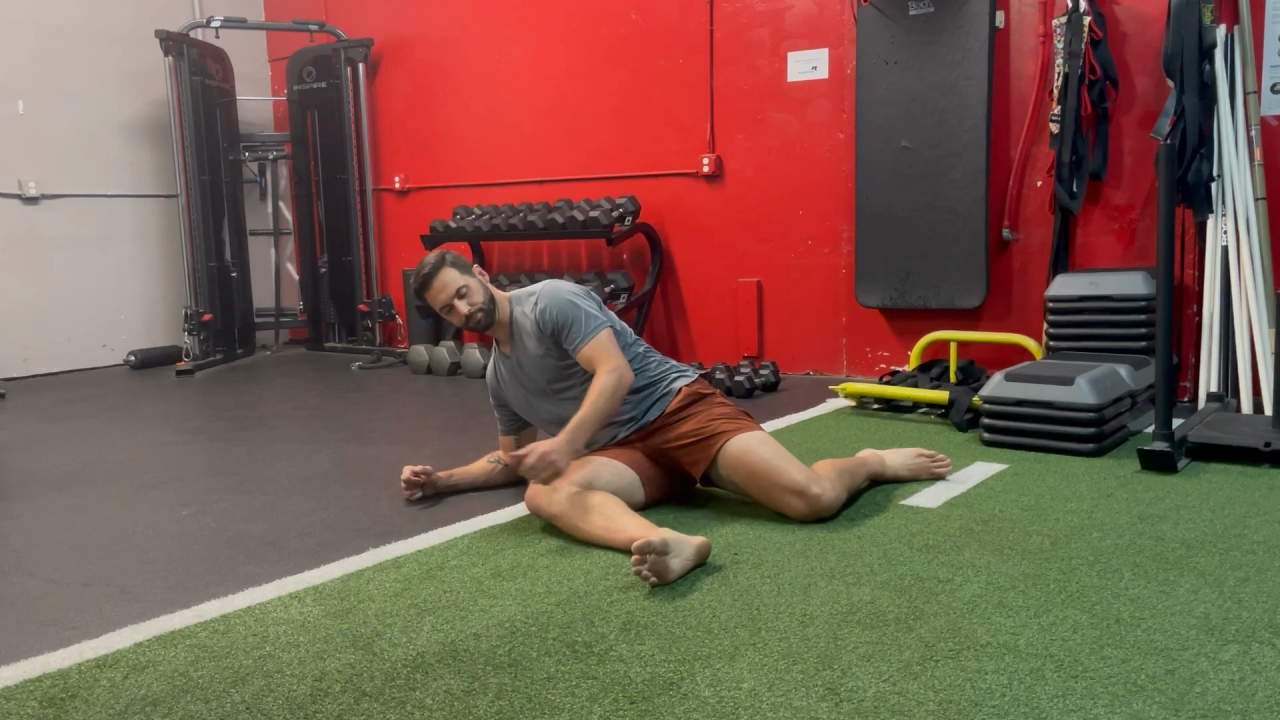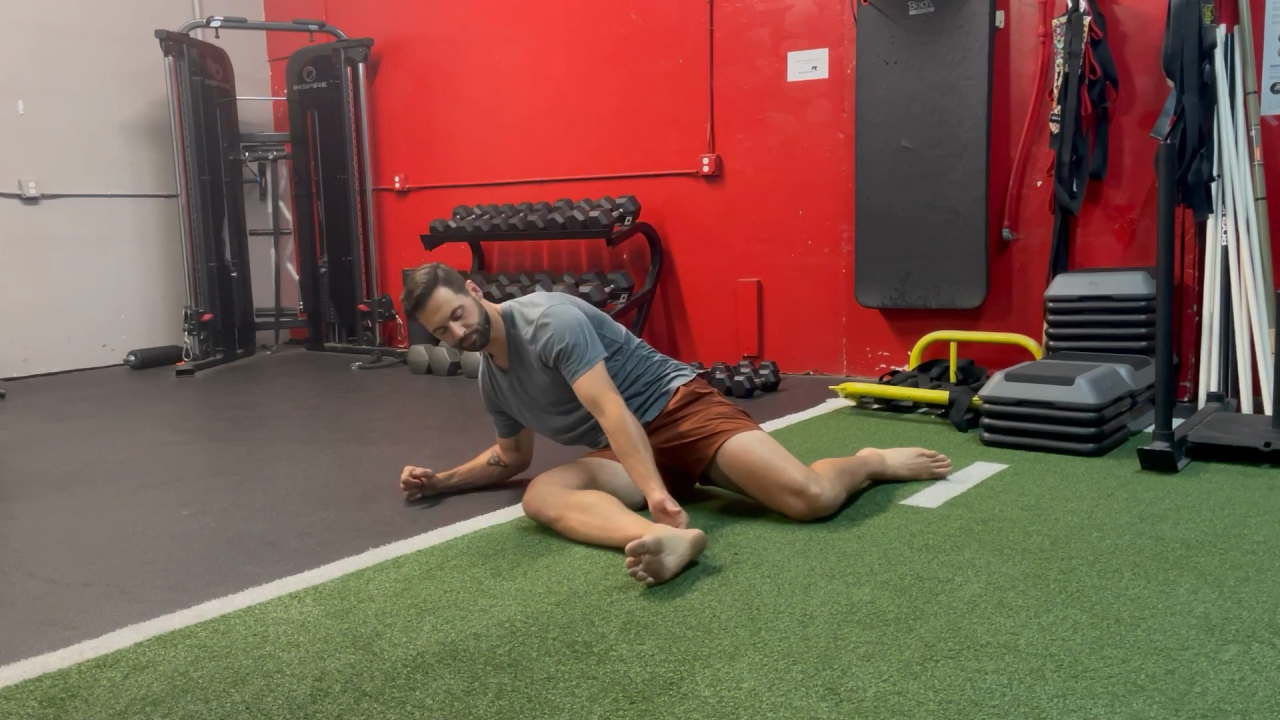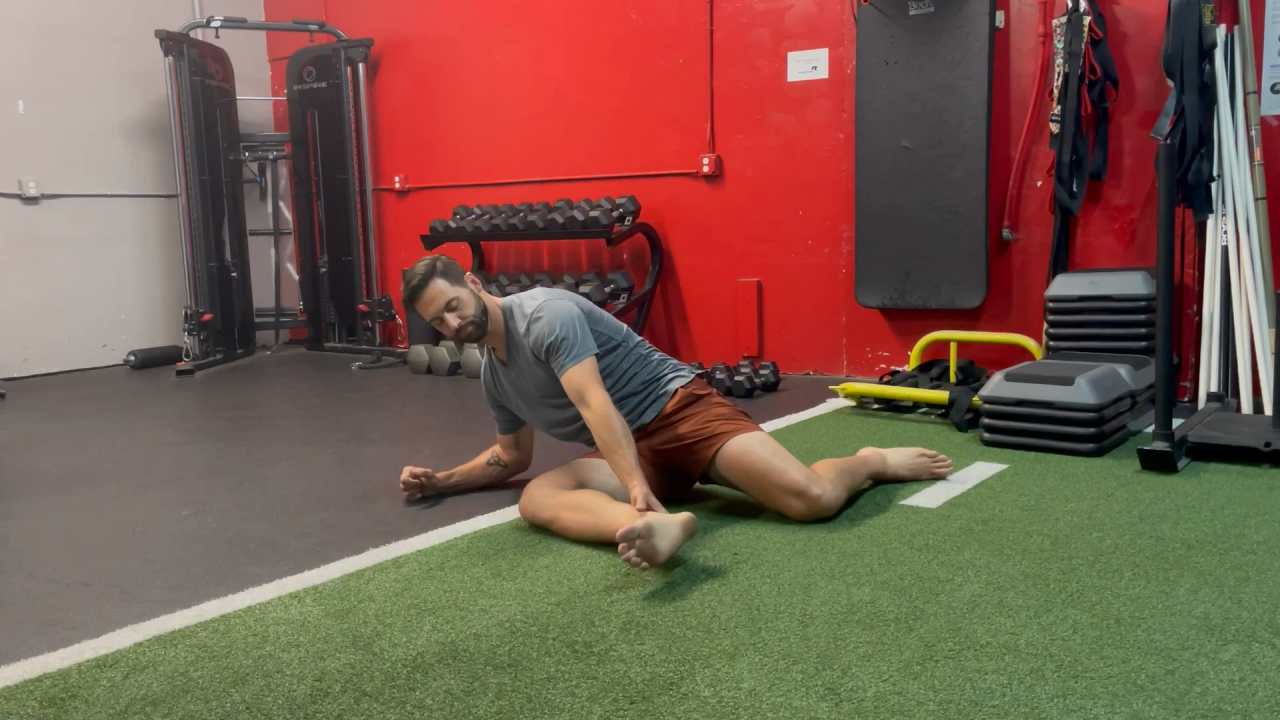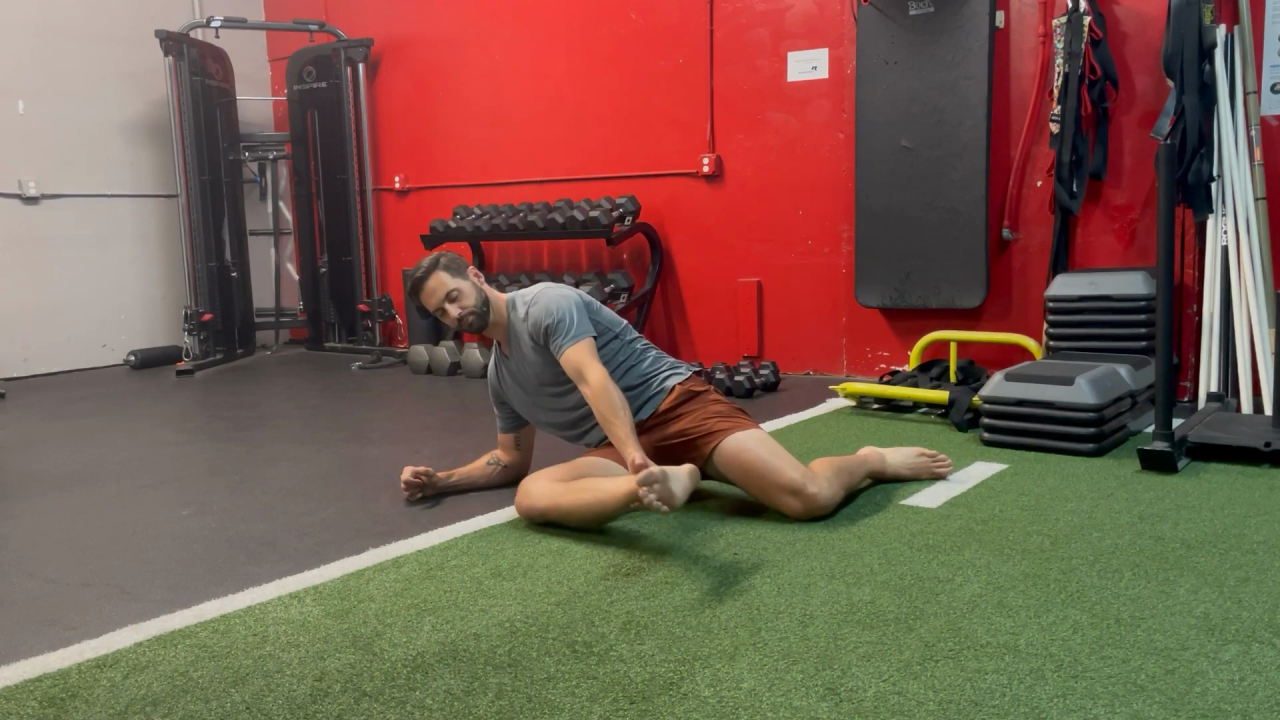
dt=0.5s
person 1, frame 1
left shoulder: (551, 301)
right shoulder: (499, 376)
left elbow: (616, 373)
right elbow: (511, 461)
left wrist: (564, 442)
right wrist: (441, 479)
left hip: (679, 410)
right hip: (628, 452)
left knee: (813, 497)
right knee: (541, 492)
left ankle: (874, 463)
right ankle: (667, 543)
person 1, frame 2
left shoulder: (549, 319)
right shoulder: (490, 380)
left elbow: (611, 410)
right elbow: (512, 457)
left wrist: (656, 492)
right wrist: (440, 480)
left hip: (678, 407)
right hip: (621, 451)
left knee: (811, 497)
right knee: (540, 495)
left ankle: (872, 463)
right ankle: (667, 540)
person 1, frame 3
left shoulder: (546, 314)
right shoulder: (493, 376)
left elbow: (595, 404)
right elbow: (511, 457)
left wrist: (639, 491)
right wrist: (439, 480)
left hip: (677, 408)
right hip: (627, 451)
left knee: (812, 498)
right knee: (536, 499)
left ankle: (873, 462)
right ankle: (660, 526)
person 1, frame 4
left shoulder: (546, 305)
right shoulder: (499, 373)
left elbow: (594, 381)
right elbow: (512, 460)
left wrist: (636, 456)
right wrist: (439, 481)
left hip: (676, 405)
right hip: (618, 449)
left knee: (809, 496)
right knee: (531, 495)
left ankle: (873, 461)
right ankle: (662, 482)
